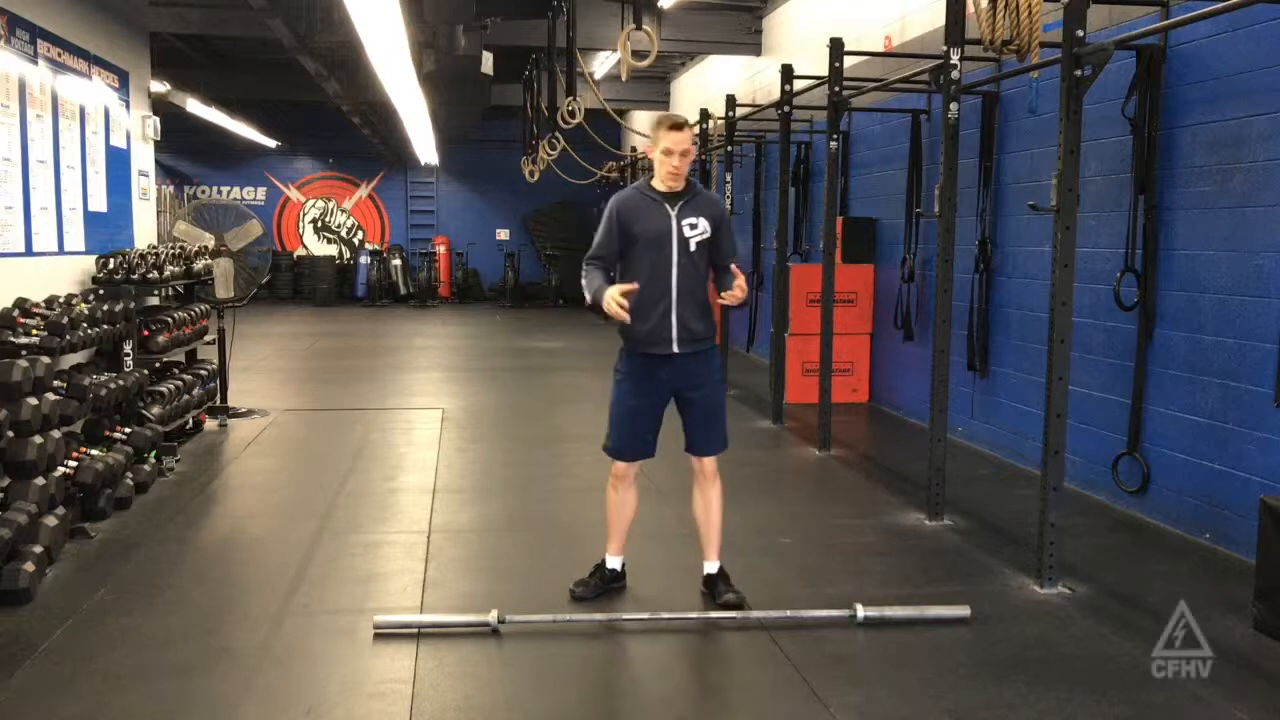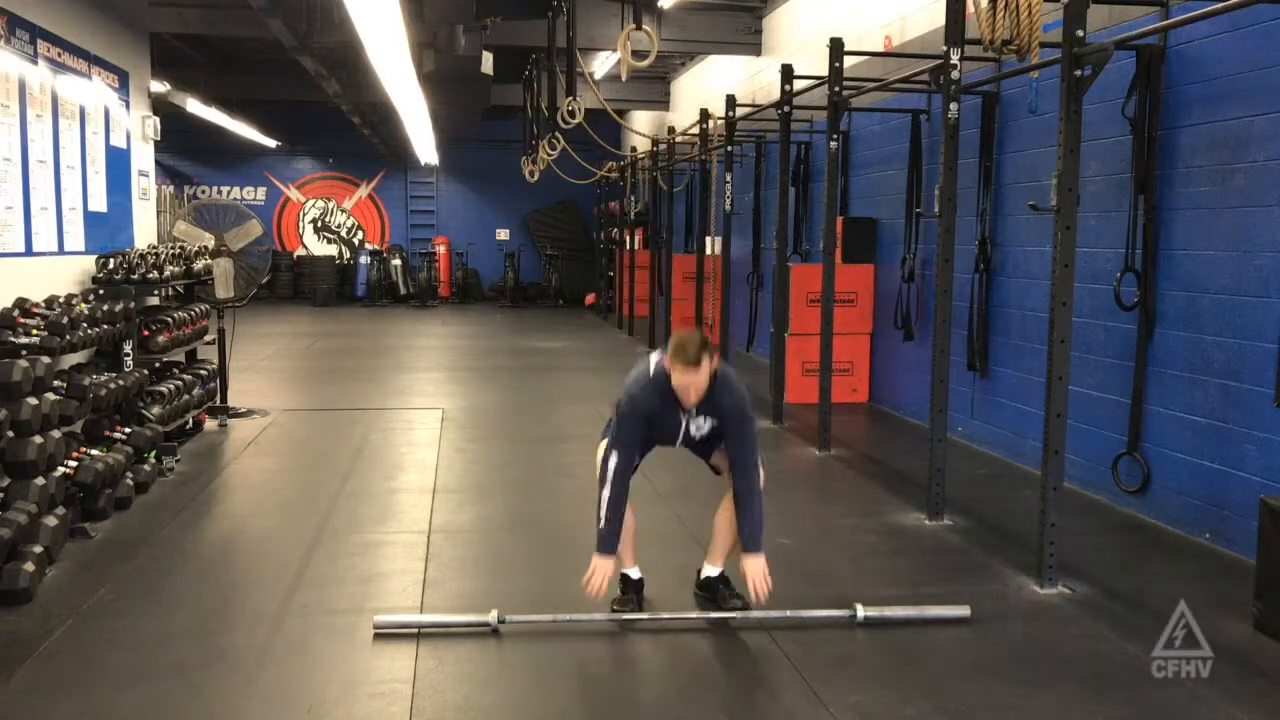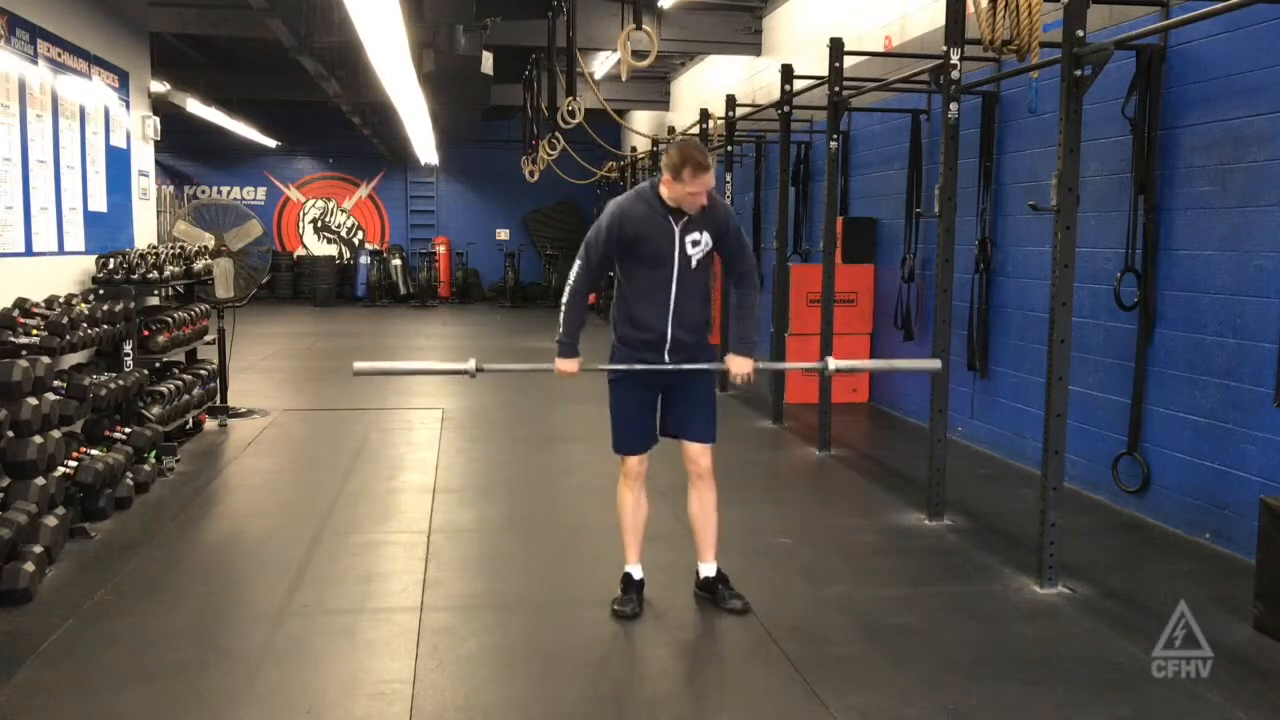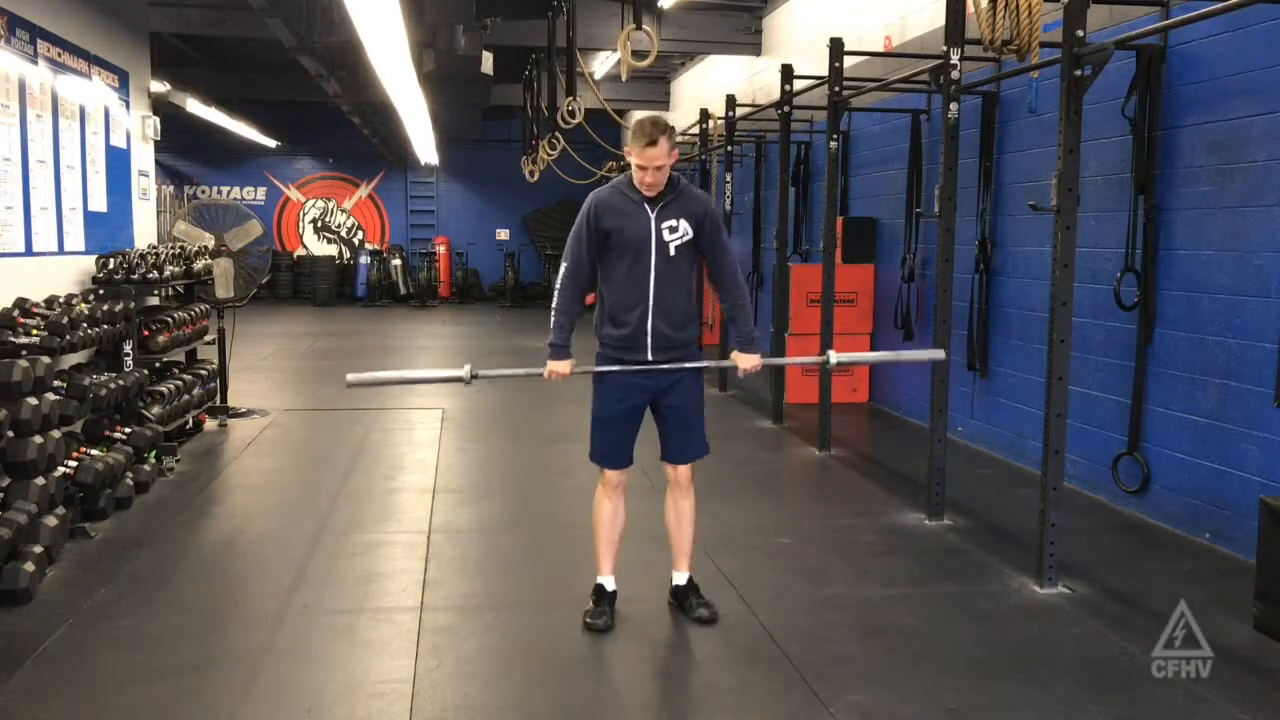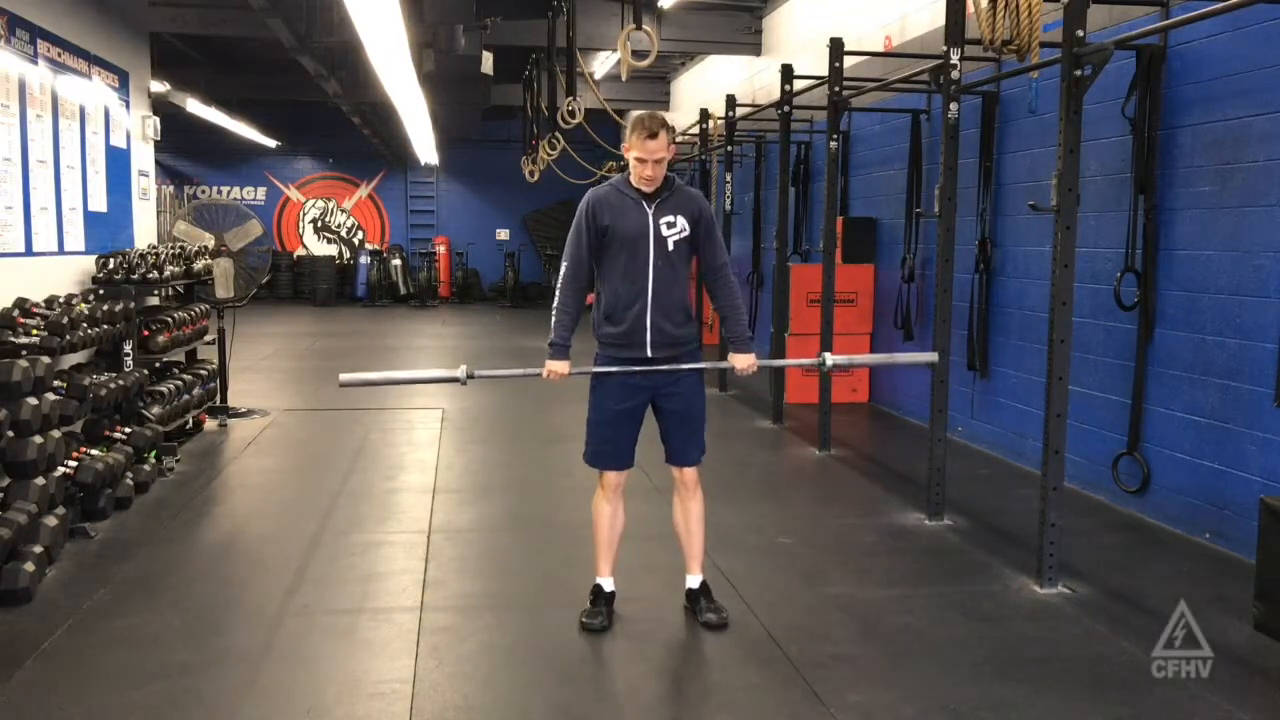
dt=1s
person 1, frame 1
left shoulder: (711, 208)
right shoulder: (625, 205)
left elbow: (724, 270)
right elbow: (594, 267)
left wrist: (735, 287)
right wrist: (603, 293)
left hip: (700, 357)
right hip: (641, 358)
left knee: (706, 467)
right knee: (623, 468)
left ankle: (713, 570)
right ankle: (612, 566)
person 1, frame 2
left shoulder: (731, 394)
right shoulder: (640, 391)
left elbow: (747, 472)
right elbow: (617, 471)
left wrist: (752, 550)
right wrist: (605, 552)
left hip: (704, 431)
right hip: (645, 429)
left knee: (753, 475)
right knee: (609, 470)
left ankle: (712, 575)
right ankle: (631, 576)
person 1, frame 3
left shoulder: (718, 215)
right shoulder: (625, 212)
left elbow: (745, 280)
right elbow: (582, 277)
left wrist: (743, 347)
right wrist: (567, 347)
left hip: (693, 358)
right hip: (632, 360)
left knee: (701, 465)
right knee: (633, 468)
left ankle: (709, 575)
right ankle: (632, 576)
person 1, frame 4
left shoulder: (697, 206)
right shoulder: (602, 204)
left elbow: (727, 276)
right elbow: (572, 278)
left wrist: (746, 342)
right wrist: (558, 348)
left hip: (681, 363)
right hip: (618, 363)
left knee: (681, 475)
right knee: (612, 477)
left ankle: (682, 583)
right ankle: (604, 587)
person 1, frame 5
left shoulder: (692, 204)
right shoulder: (599, 203)
left elbow: (719, 277)
right elbow: (573, 279)
left wrist: (741, 343)
right wrist: (559, 347)
left hip: (680, 362)
right hip: (617, 363)
left knee: (687, 475)
right knee: (611, 479)
left ankle: (696, 586)
right ankle: (604, 588)
